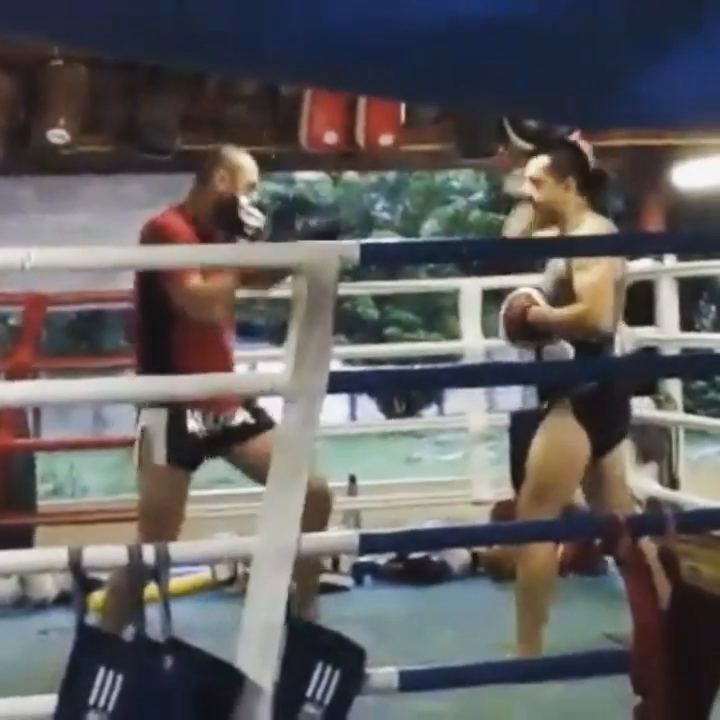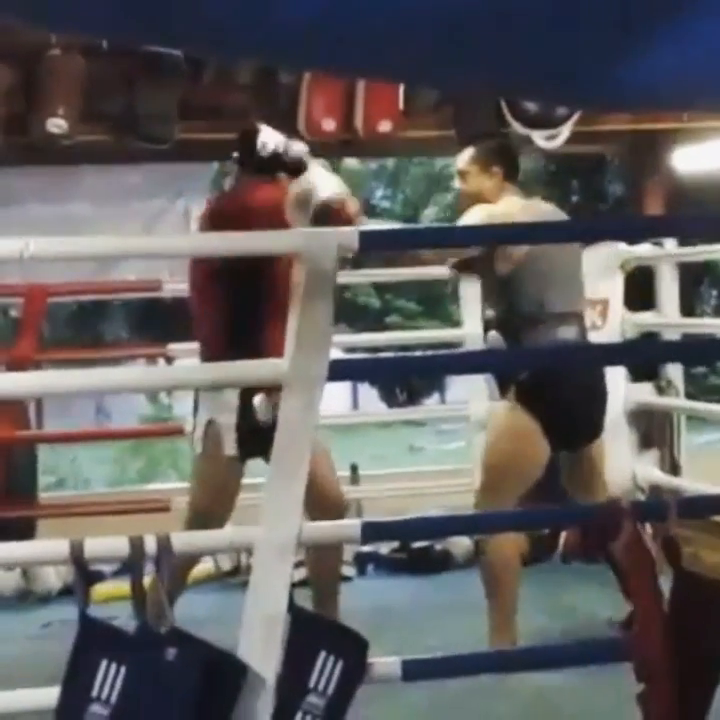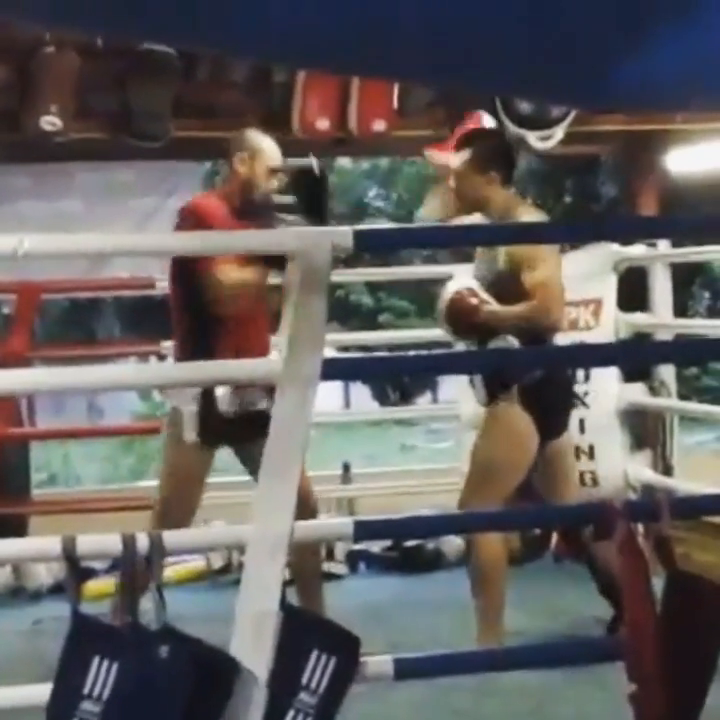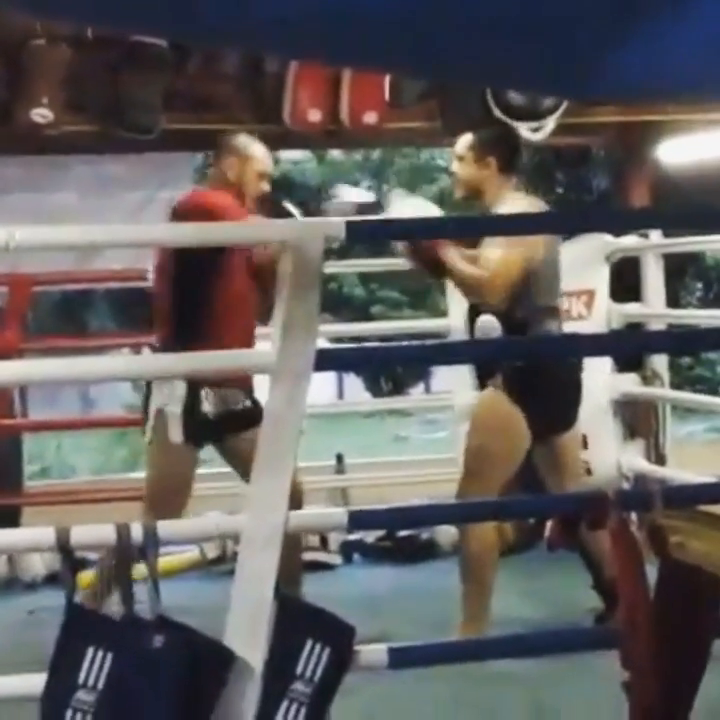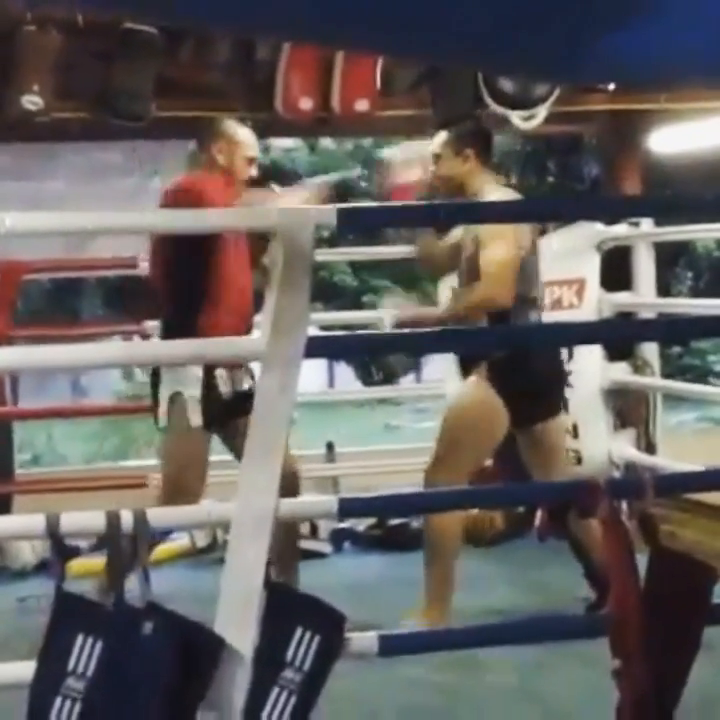
dt=1s
person 1, frame 1
left shoulder: (592, 239)
right shoulder: (564, 235)
left elbow: (597, 318)
left wrist: (535, 317)
left hip: (582, 395)
right hip: (595, 394)
left knee: (532, 521)
right knee: (620, 521)
left ankle: (526, 654)
person 1, frame 2
left shoulder: (489, 218)
right shoulder: (551, 216)
left hip: (541, 381)
right hip: (580, 371)
left knee: (493, 509)
right knee: (596, 501)
left ankle: (503, 642)
person 1, frame 3
left shoulder: (527, 231)
right shoulder: (489, 225)
left elbow: (550, 313)
left wrist: (484, 317)
left hip: (528, 385)
right hip: (529, 384)
left knee: (479, 508)
right knee: (569, 506)
left ankle: (490, 641)
person 1, frame 4
left shoulder: (510, 217)
right shoulder: (513, 213)
left elbow: (489, 291)
right elbow: (483, 278)
left wrist: (441, 252)
right wrist: (435, 251)
left hip: (521, 372)
right hip: (556, 364)
left knee: (476, 500)
right knee: (571, 494)
left ankle: (475, 631)
right ankle: (622, 605)
person 1, frame 5
left shoulder: (493, 210)
right shoulder: (485, 210)
left elbow: (494, 295)
right elbow: (436, 260)
left wrist: (429, 318)
left hip: (505, 361)
right hip: (536, 356)
left knee: (442, 481)
right knee: (560, 483)
left ankle: (434, 617)
right ankle: (614, 592)
person 2, frame 1
left shoulder: (225, 228)
right shoulder: (170, 231)
left elbow: (266, 277)
right elbow: (205, 307)
left hip: (228, 401)
right hip: (173, 410)
left knee: (314, 496)
right knee: (156, 545)
left ankle: (305, 625)
person 2, frame 2
left shoulder: (265, 213)
right shoulder: (234, 207)
right elbow: (344, 210)
right wrist: (303, 164)
left hip: (277, 394)
right hip: (234, 398)
left knee: (330, 508)
right knee: (202, 529)
person 2, frame 3
left shoulder: (258, 214)
right shoulder: (203, 213)
right elbow: (226, 295)
right wrist: (271, 249)
left hip: (254, 390)
right hip: (206, 390)
left knee: (303, 504)
right knee: (171, 523)
left ankle: (314, 620)
person 2, frame 4
left shoulder: (236, 218)
right shoulder: (202, 208)
left elbow: (264, 300)
right elbow: (271, 254)
left hip: (232, 389)
right hip: (185, 388)
left knee: (287, 499)
right knee: (158, 526)
person 2, frame 5
left shoulder: (230, 203)
right shoulder: (190, 192)
left hip: (229, 369)
right hip: (189, 371)
left knee: (284, 479)
right knee: (178, 505)
